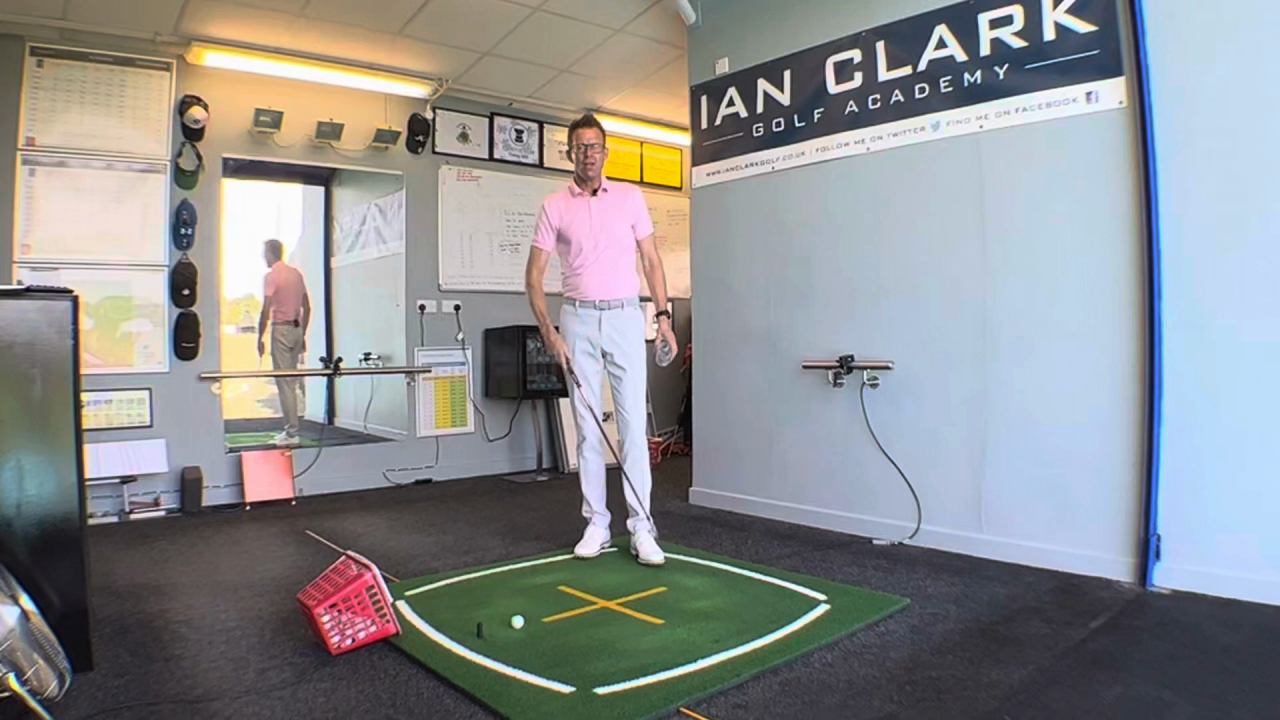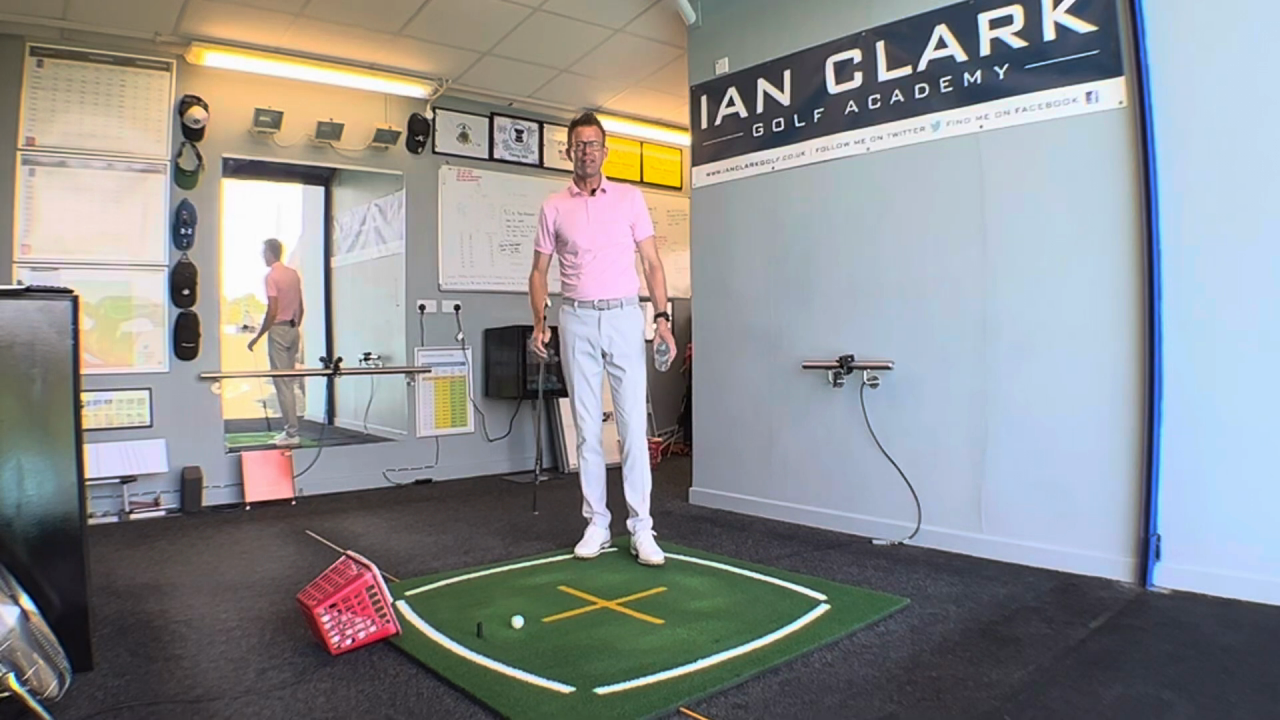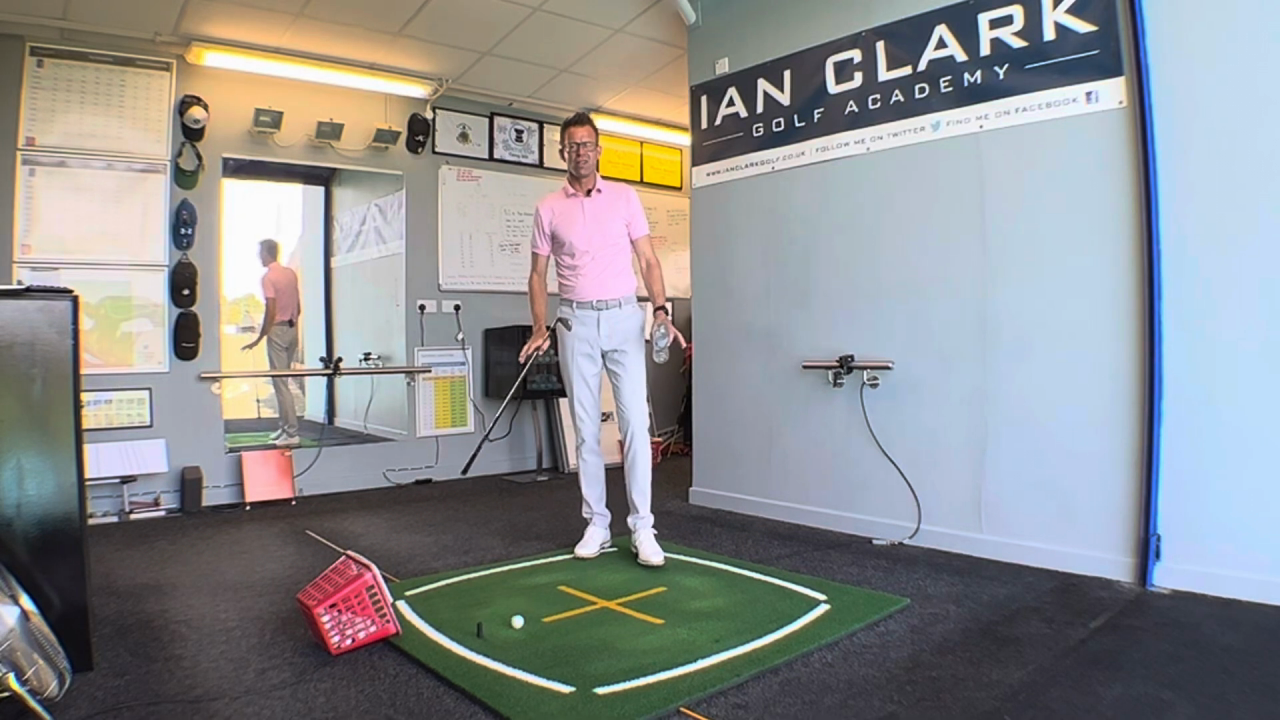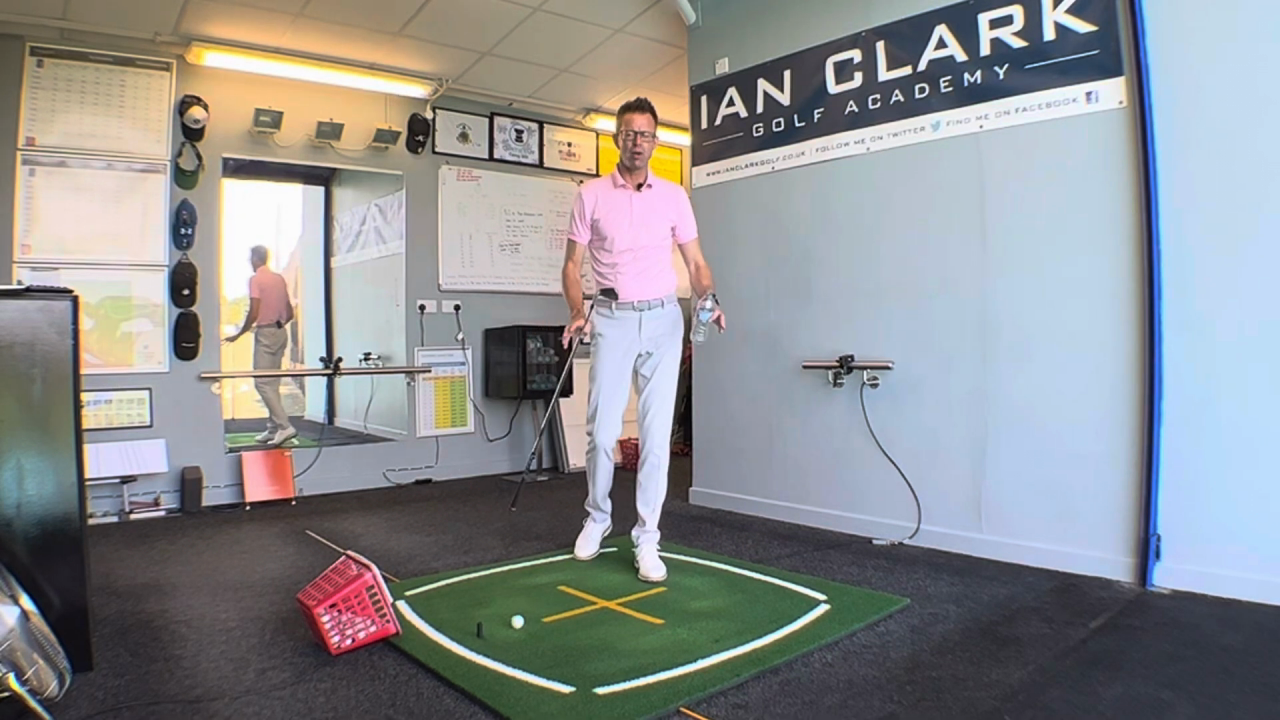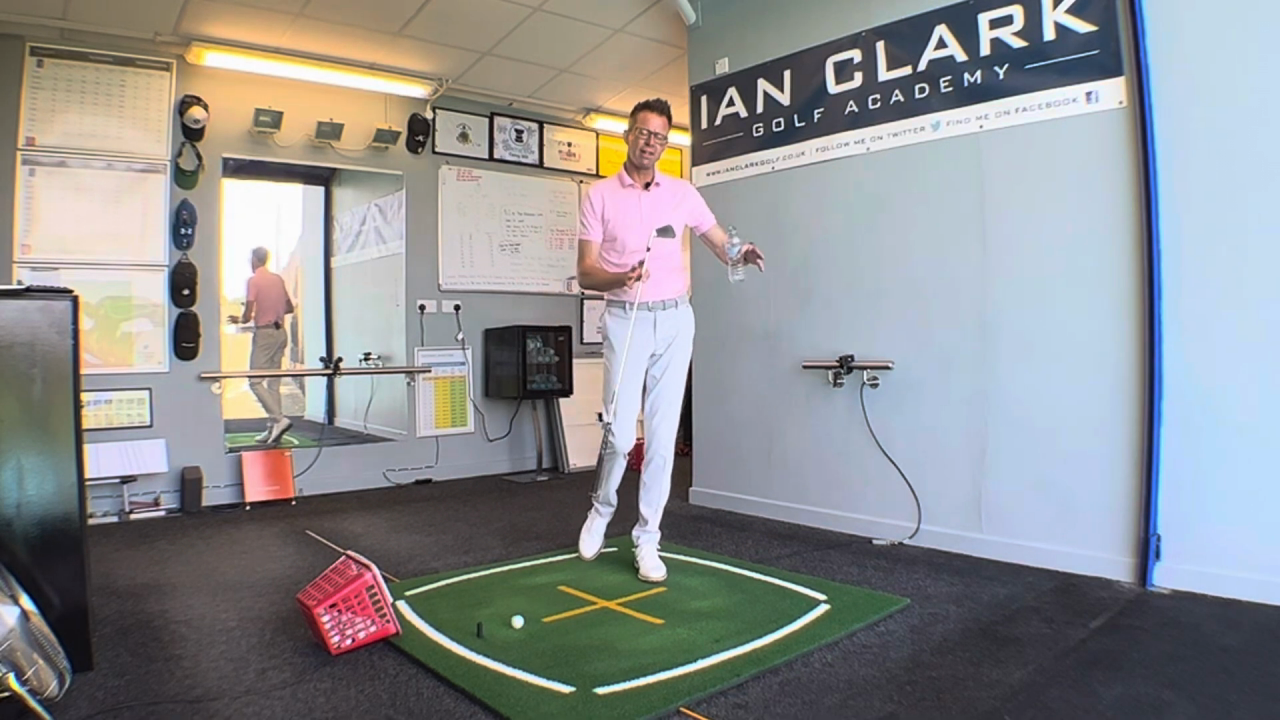
dt=1s
person 1, frame 1
left shoulder: (630, 197)
right shoulder: (553, 206)
left elbow: (651, 260)
right elbow: (535, 274)
left wrist: (663, 314)
right wrist: (547, 330)
left hip: (625, 316)
right hip: (578, 320)
left knee: (633, 422)
right knee: (587, 426)
left ankle: (641, 526)
right ankle: (596, 523)
person 1, frame 2
left shoulder: (630, 197)
right shoulder: (553, 207)
left elbow: (651, 262)
right elbow: (539, 272)
left wrist: (662, 316)
right wrist: (539, 322)
left hip: (624, 316)
right hip: (577, 320)
left knee: (633, 423)
right knee: (586, 426)
left ankle: (641, 528)
right ankle: (596, 523)
person 1, frame 3
left shoulder: (625, 196)
right shoulder: (548, 208)
left elbow: (648, 260)
right elbow: (538, 275)
left wrist: (661, 311)
right wrist: (540, 327)
left hip: (623, 317)
right hip: (575, 322)
left knee: (636, 422)
right knee: (585, 427)
left ankle: (642, 525)
right ankle: (596, 523)
person 1, frame 4
left shoulder: (674, 195)
right shoulder: (590, 194)
left elbow: (696, 261)
right elbow: (572, 264)
left wrist: (710, 299)
right wrist: (577, 311)
left hip: (663, 320)
right hip: (612, 322)
left knee: (656, 435)
right knee: (602, 431)
left ankle: (647, 540)
right ankle: (597, 517)
person 1, frame 5
left shoulder: (684, 192)
right shoulder: (599, 195)
left elbow: (722, 246)
right elbow: (586, 273)
left wrist: (743, 254)
right wrist: (621, 277)
left hip: (675, 320)
right hip: (625, 320)
left knee: (662, 437)
right knee: (619, 433)
left ankle: (647, 540)
right ankle: (602, 508)
person 2, frame 1
left shoulder: (271, 275)
right shoulder: (296, 273)
left elbow: (266, 311)
right elbow: (307, 307)
left wrist: (260, 338)
left hip: (281, 330)
right hip: (296, 329)
left knee: (284, 383)
right knee: (291, 382)
left ankle: (292, 433)
right ankle: (291, 429)
person 2, frame 2
left shoulder: (271, 276)
right shoulder: (293, 274)
left elbow: (272, 311)
left wrist: (258, 336)
left hip: (279, 330)
right hip: (293, 329)
left knee: (282, 383)
right knee: (289, 382)
left ankle: (292, 433)
right ankle: (290, 429)
person 2, frame 3
left shoulder: (269, 277)
right shoulder: (290, 273)
left elbow: (271, 313)
left wrist: (258, 339)
left hip: (277, 331)
right hip: (292, 330)
left knee: (281, 384)
right knee: (282, 382)
left ankle: (291, 433)
right ankle: (285, 428)
person 2, frame 4
left shoulder: (256, 279)
right shoulder: (280, 279)
left elbow: (254, 314)
right elbow: (290, 314)
left wrist: (239, 335)
left hip: (265, 333)
right hip: (281, 332)
left knee: (262, 383)
right knee: (272, 383)
left ankle: (284, 426)
right ankle: (273, 429)
person 2, frame 5
left shoulder: (254, 280)
right shoulder: (278, 279)
left elbow: (248, 316)
right elbow: (290, 308)
left wrist: (239, 320)
left hip: (264, 334)
right hip: (279, 333)
left knee: (256, 381)
right knee: (273, 382)
left ankle: (279, 420)
right ankle: (273, 428)
